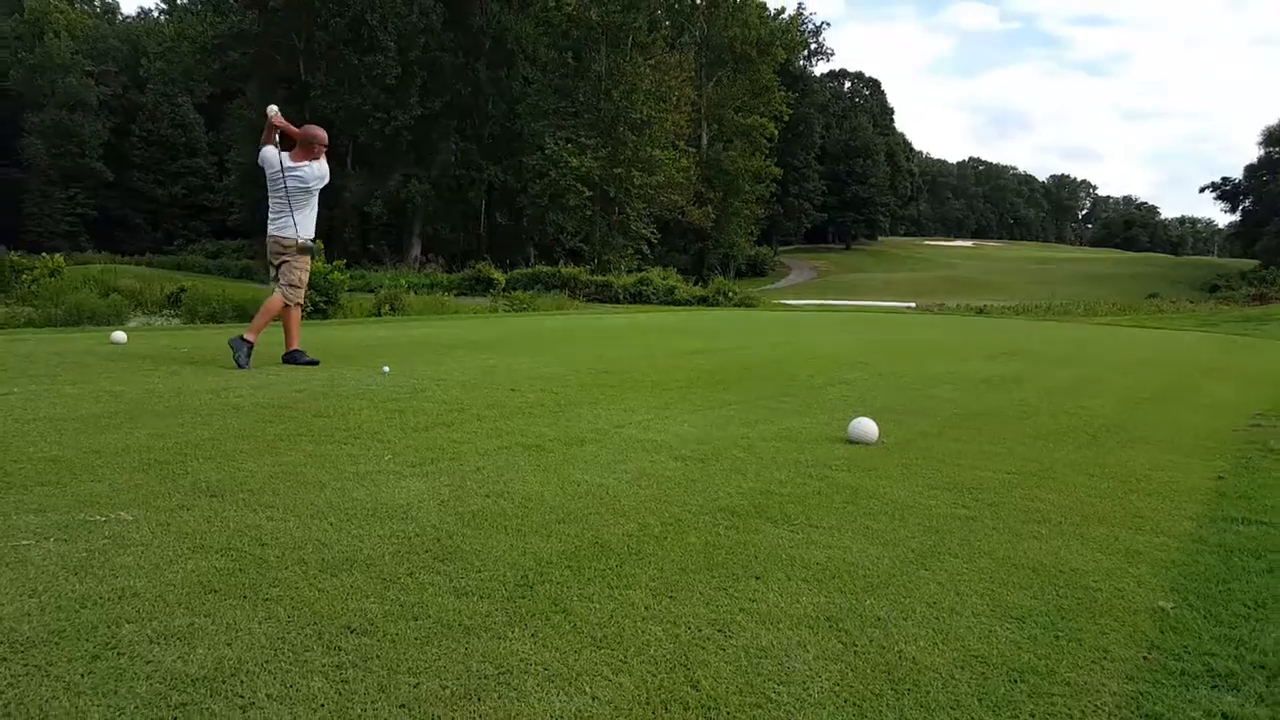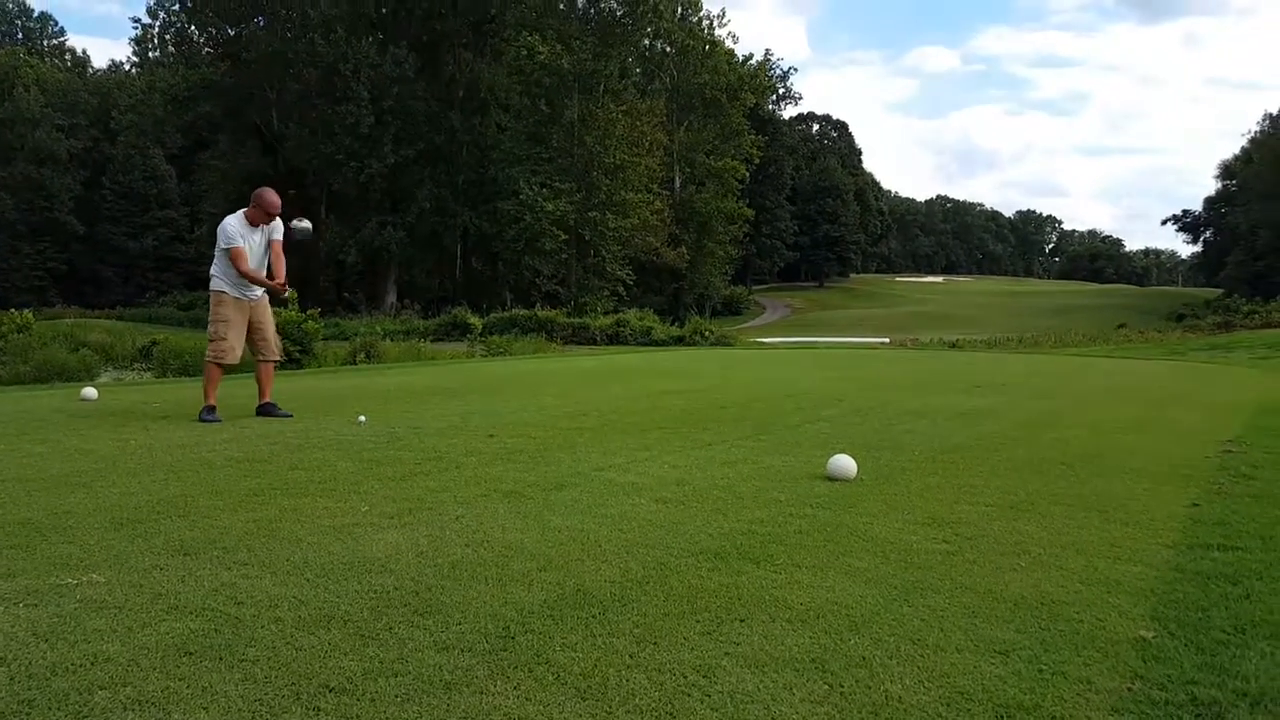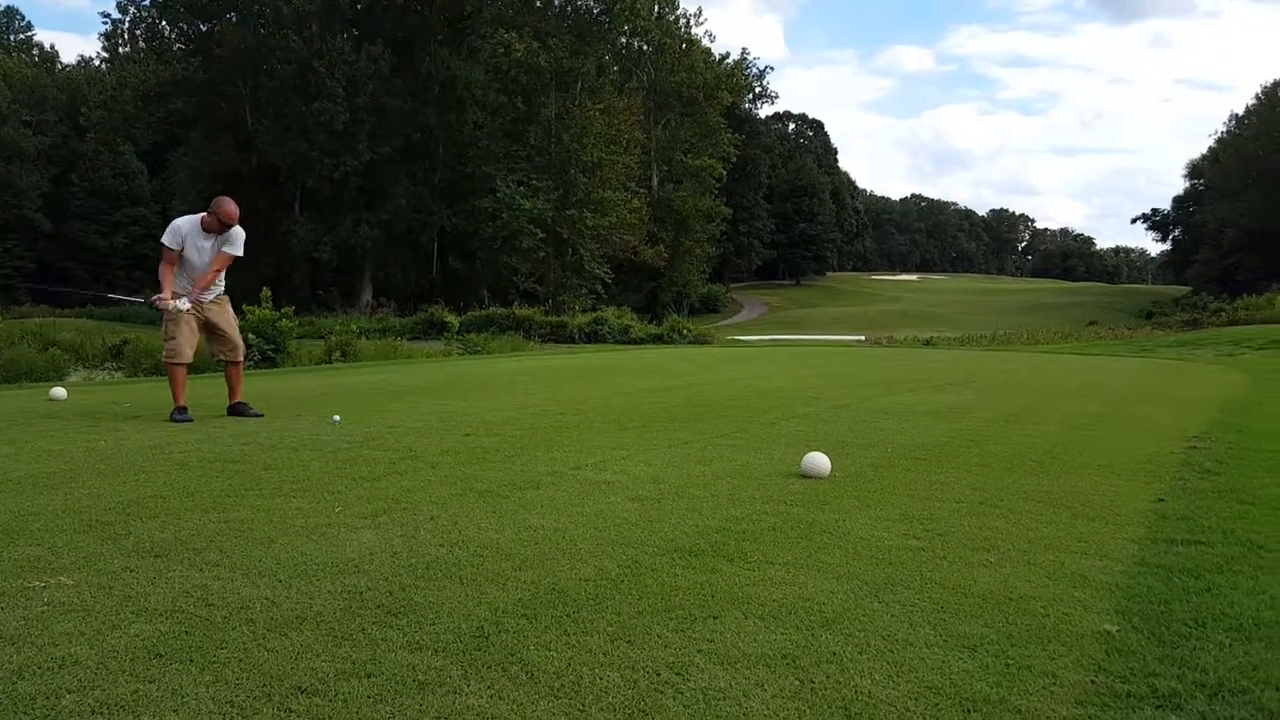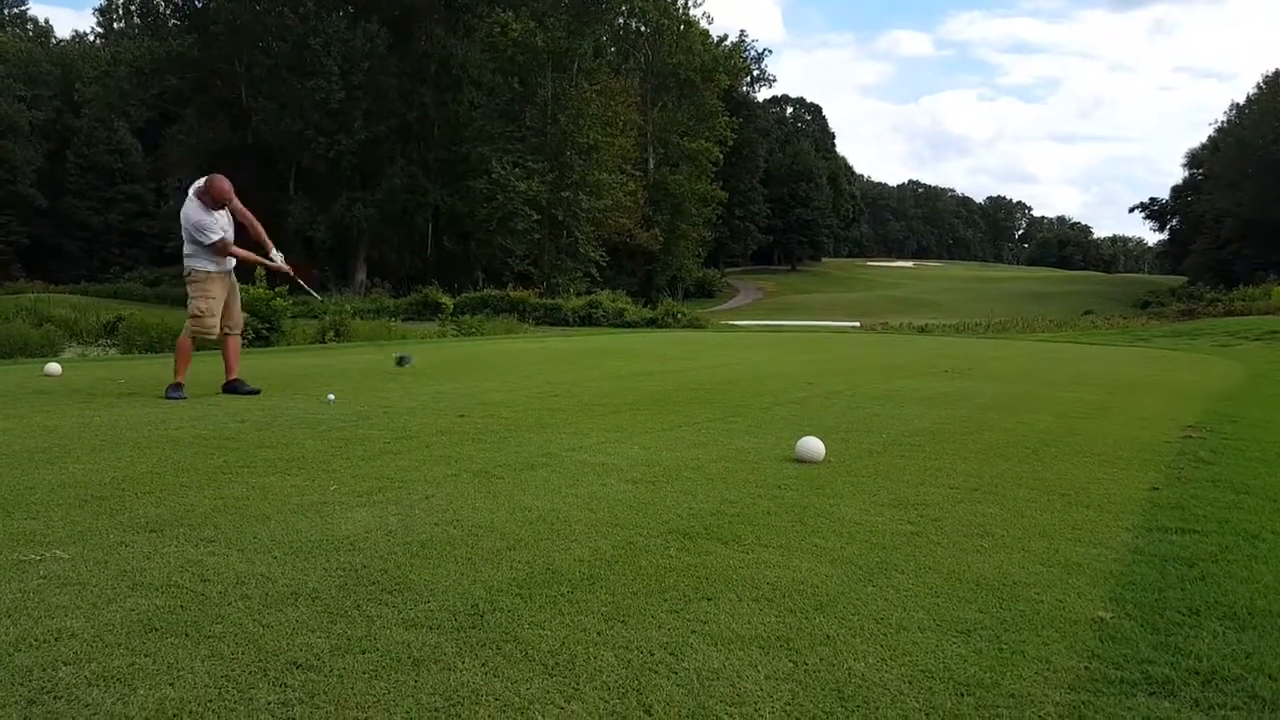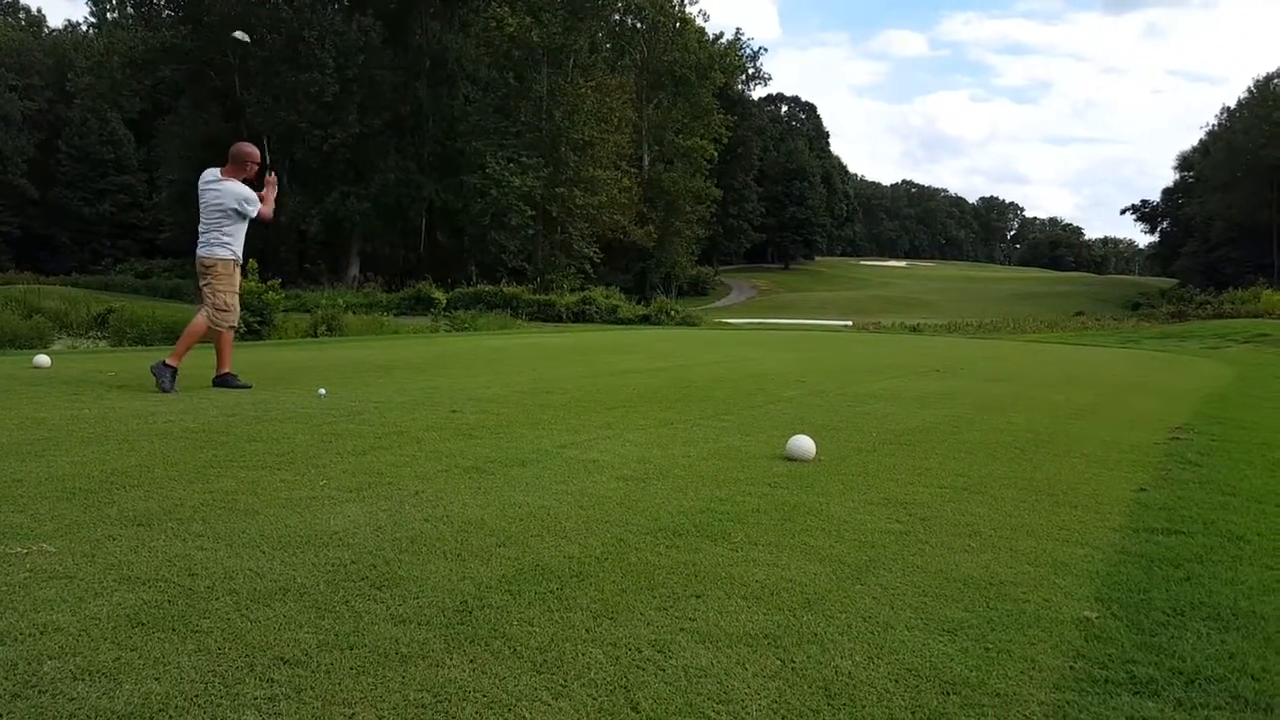
dt=1s
person 1, frame 1
left shoulder: (272, 159)
right shoulder: (318, 171)
left elbow: (267, 145)
right elbow: (320, 154)
left wrist: (272, 125)
right wrist: (286, 127)
left hip: (276, 236)
right hip: (296, 241)
left knee: (294, 295)
right knee: (286, 293)
left ankle: (292, 350)
right ankle: (246, 339)
person 1, frame 2
left shoulder: (274, 224)
right shoulder: (230, 226)
left elbow: (277, 255)
right elbow: (242, 268)
left wrist: (280, 281)
right wrist: (269, 284)
left hip: (257, 295)
right hip: (227, 293)
left knee: (268, 348)
right knee: (220, 350)
left ankle: (265, 403)
right ankle: (209, 405)
person 1, frame 3
left shoulder: (236, 234)
right shoulder: (180, 227)
left elbow: (214, 270)
right elbow: (168, 264)
left wrist: (192, 296)
right wrist: (167, 292)
left hip: (215, 296)
right hip: (180, 294)
left knee: (234, 347)
right knee: (177, 350)
left ankle: (235, 403)
right ankle: (179, 406)
person 1, frame 4
left shoulder: (206, 183)
right shoulder: (196, 218)
left elbow: (244, 216)
right elbow: (229, 250)
left wrist: (270, 248)
right wrist: (268, 264)
left hip: (225, 269)
right hip: (205, 272)
left knee: (232, 325)
right knee: (197, 326)
left ankle: (232, 380)
right ankle: (177, 382)
person 1, frame 5
left shoulder: (208, 176)
right shoulder: (241, 194)
right elbow: (267, 214)
left wrist: (260, 193)
right wrist: (271, 191)
left hip: (210, 257)
right hip: (222, 261)
left knee: (227, 318)
right knee: (211, 315)
left ankle: (223, 373)
right ankle: (169, 364)
